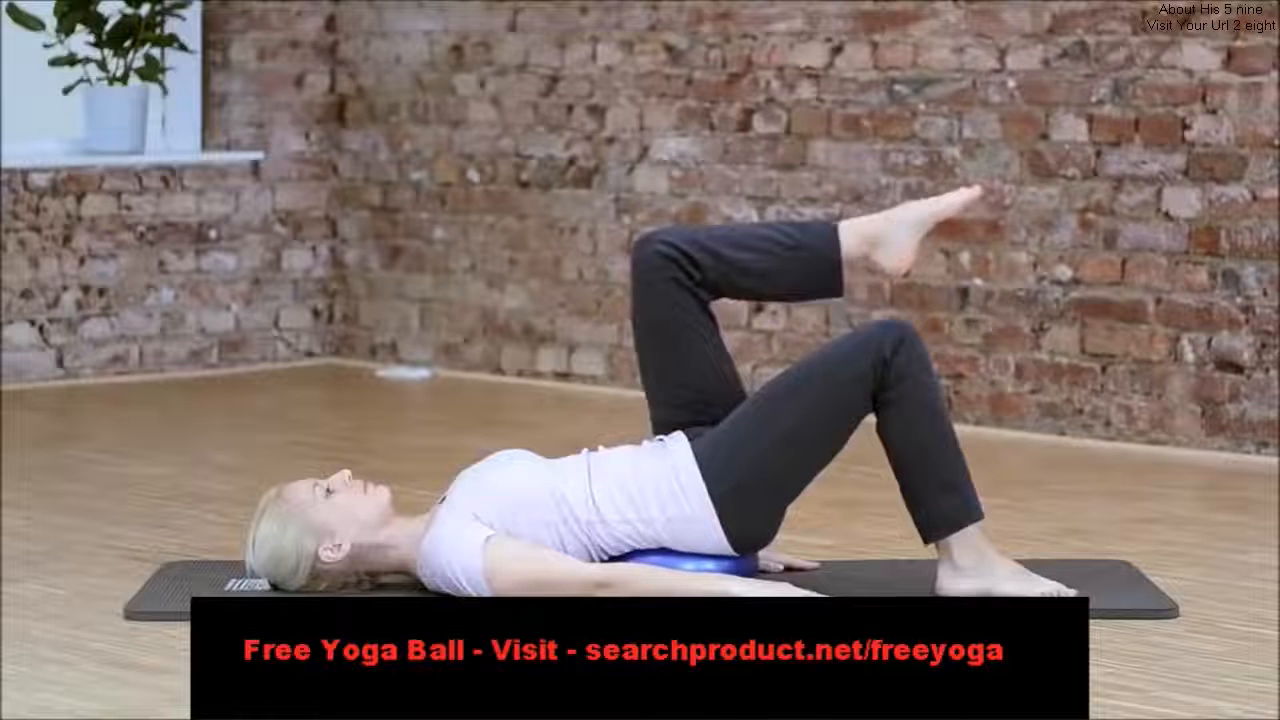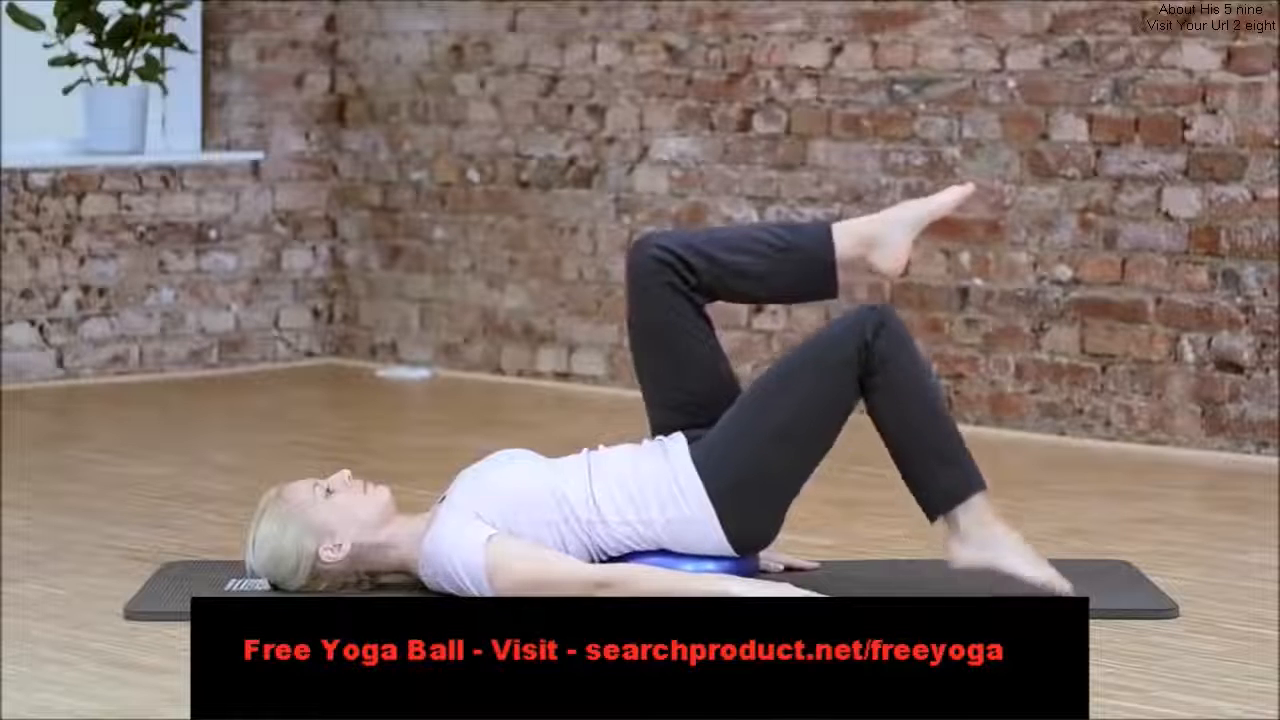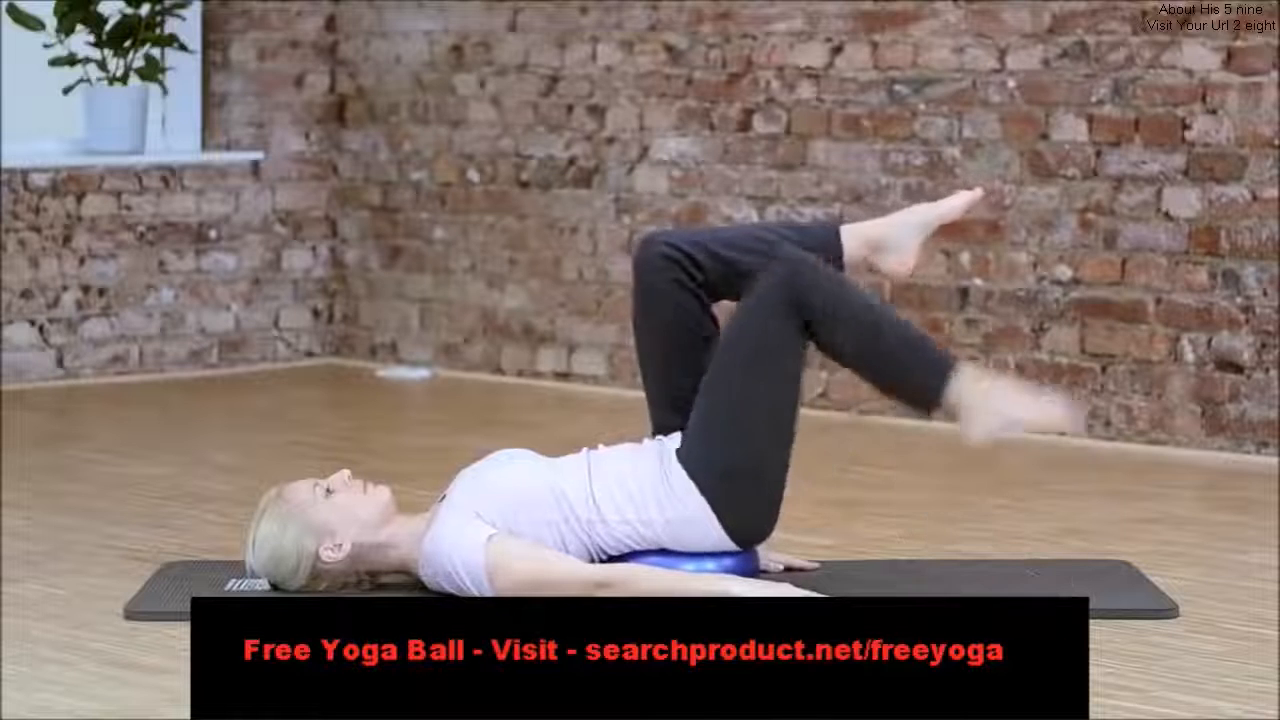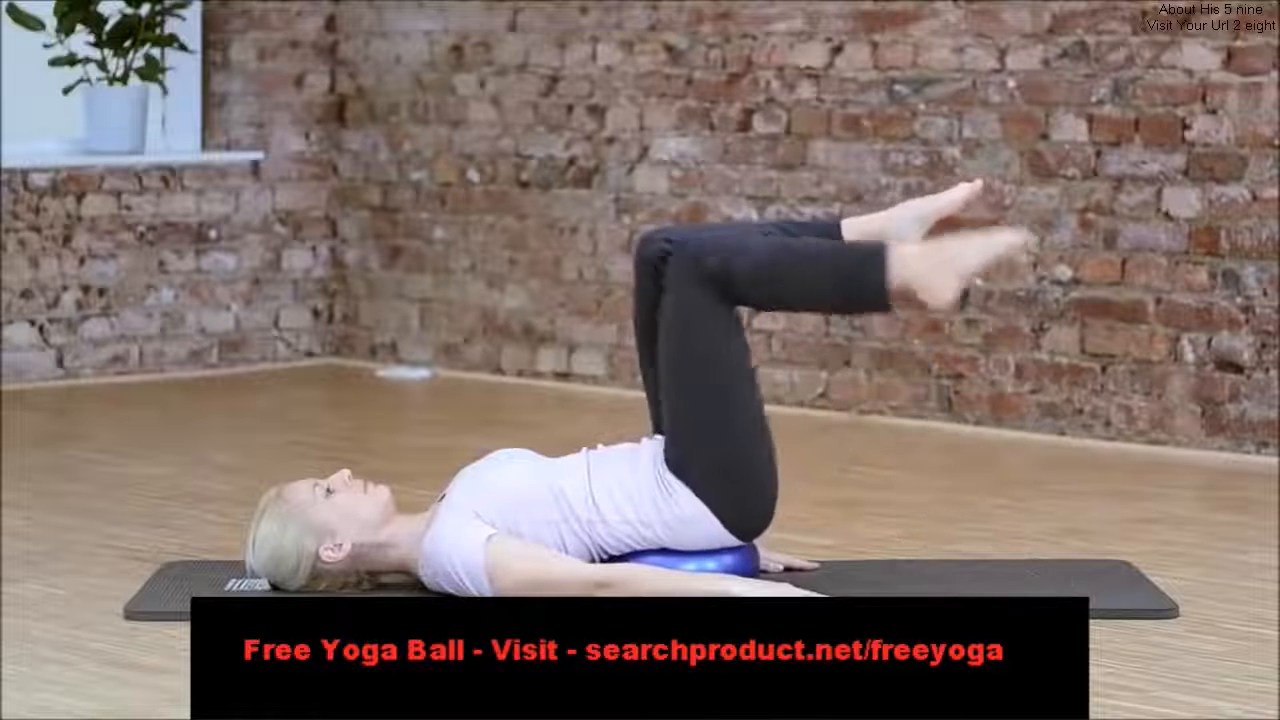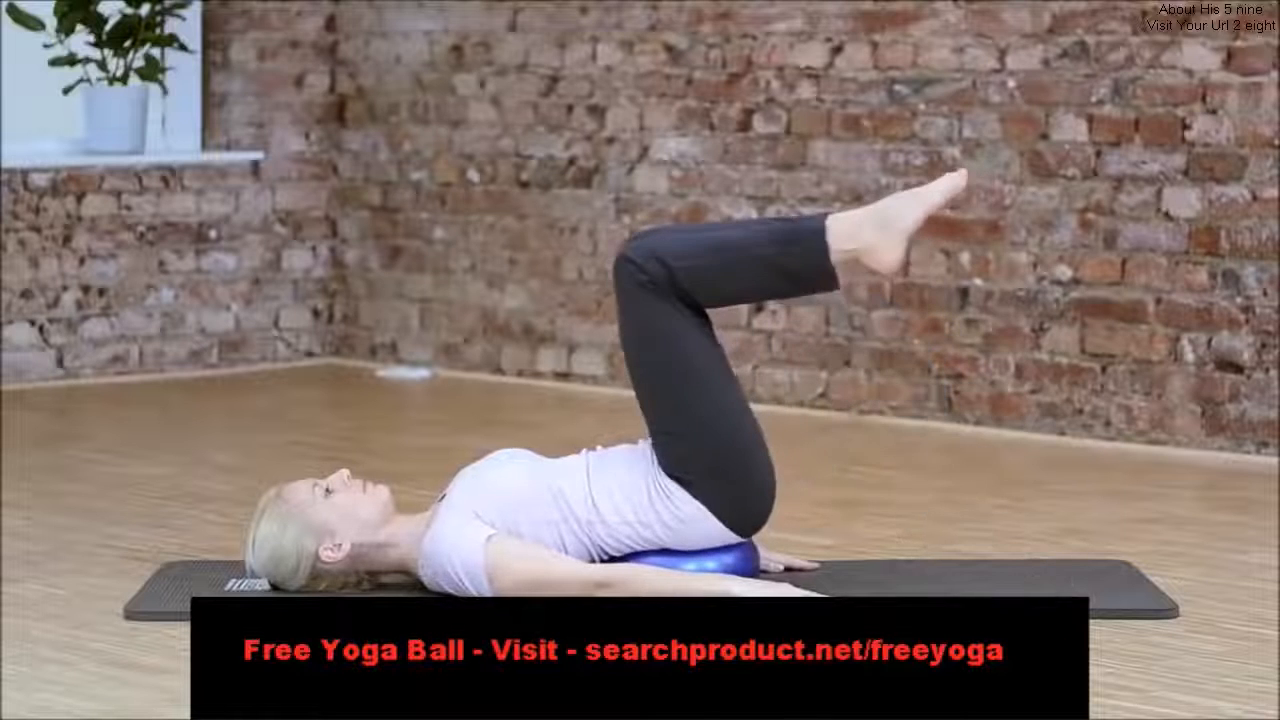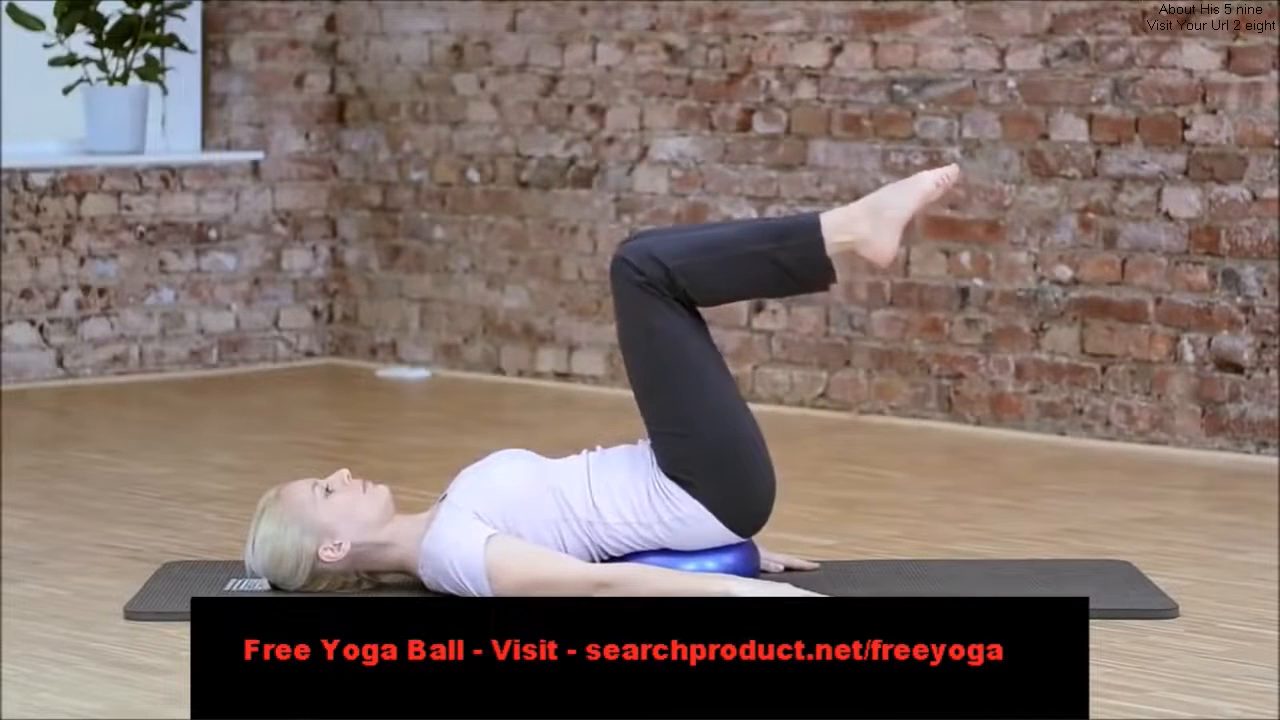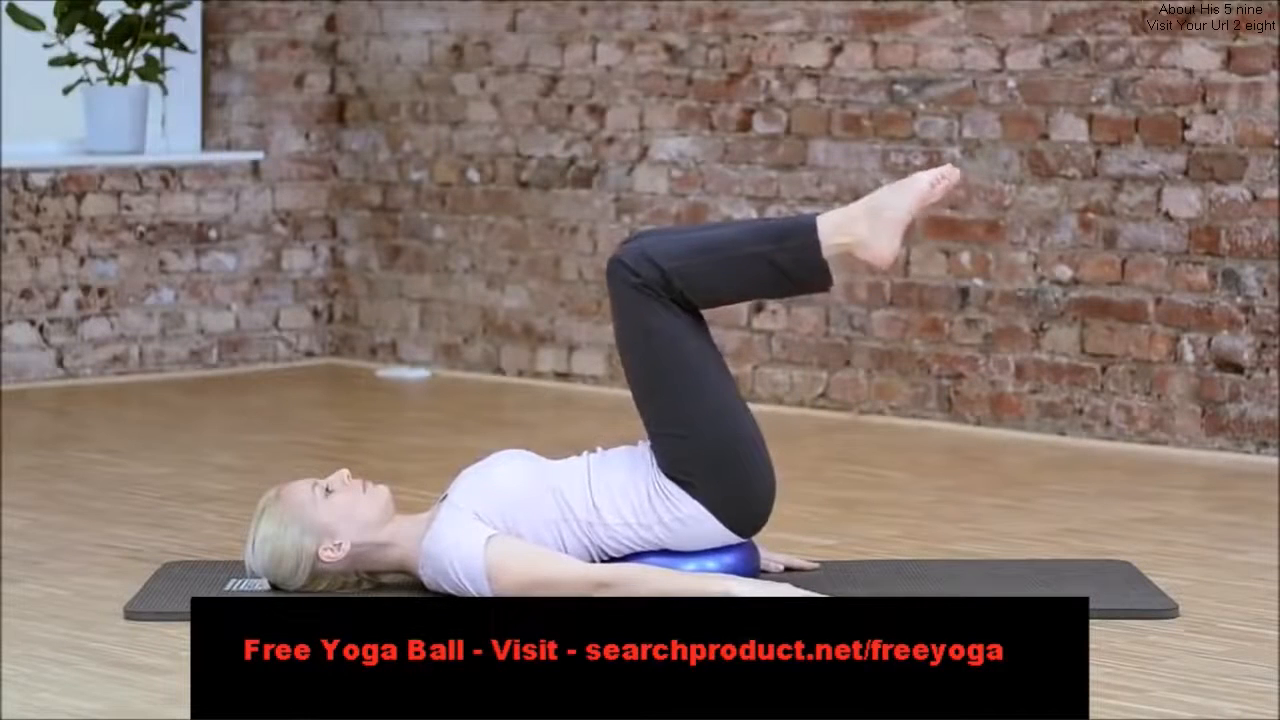
dt=0.3s
person 1, frame 1
left shoulder: (449, 515)
right shoulder: (448, 555)
right elbow: (598, 581)
right wrist: (746, 591)
left hip: (685, 458)
right hip: (715, 489)
left knee: (663, 256)
right knee: (886, 348)
left ankle: (867, 239)
right ankle: (965, 558)
person 1, frame 2
left shoulder: (450, 517)
right shoulder: (449, 554)
right elbow: (599, 583)
right wrist: (750, 591)
left hip: (685, 465)
right hip: (717, 492)
left knee: (658, 260)
right knee: (866, 330)
left ankle: (862, 238)
right ankle: (972, 527)
person 1, frame 3
left shoulder: (450, 517)
right shoulder: (447, 553)
right elbow: (600, 582)
right wrist: (751, 591)
left hip: (679, 465)
right hip: (713, 489)
left knee: (664, 258)
right knee: (784, 279)
left ankle: (872, 241)
right ankle: (967, 395)
person 1, frame 4
left shoulder: (453, 513)
right shoulder: (448, 551)
right elbow: (598, 583)
right wrist: (745, 591)
left hip: (686, 486)
right hip: (710, 495)
left knee: (666, 255)
right knee: (693, 263)
left ankle: (882, 239)
right ankle: (909, 269)
person 1, frame 5
left shoulder: (449, 516)
right shoulder: (447, 552)
right elbow: (596, 583)
right wrist: (746, 590)
left hip: (690, 491)
right hip: (711, 491)
left knee: (650, 261)
right knee: (645, 269)
left ankle: (854, 234)
right ankle: (853, 240)
person 1, frame 6
left shoulder: (451, 516)
right shoulder: (448, 552)
right elbow: (598, 582)
right wrist: (743, 590)
left hip: (698, 498)
right hip: (712, 494)
left knee: (646, 264)
right knee: (641, 270)
left ankle: (847, 231)
right ankle: (848, 231)
person 1, frame 7
left shoulder: (450, 517)
right shoulder: (448, 552)
right elbow: (600, 583)
right wrist: (743, 589)
left hip: (688, 493)
right hip: (710, 494)
left knee: (646, 263)
right knee: (639, 272)
left ankle: (846, 234)
right ankle: (846, 230)
